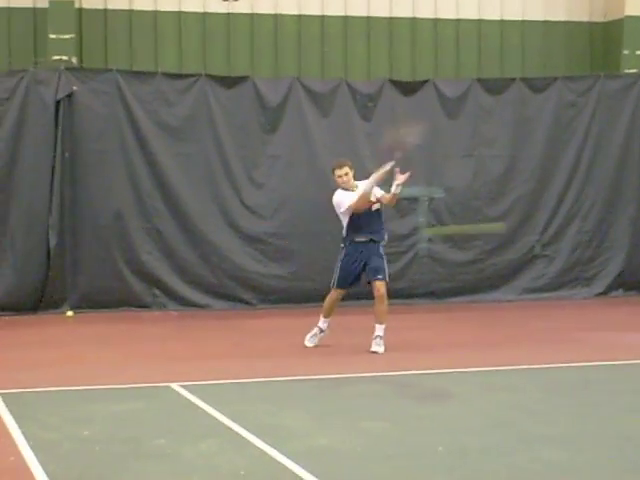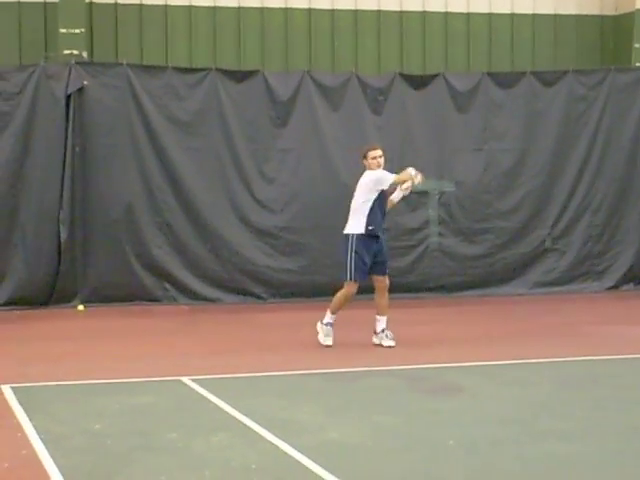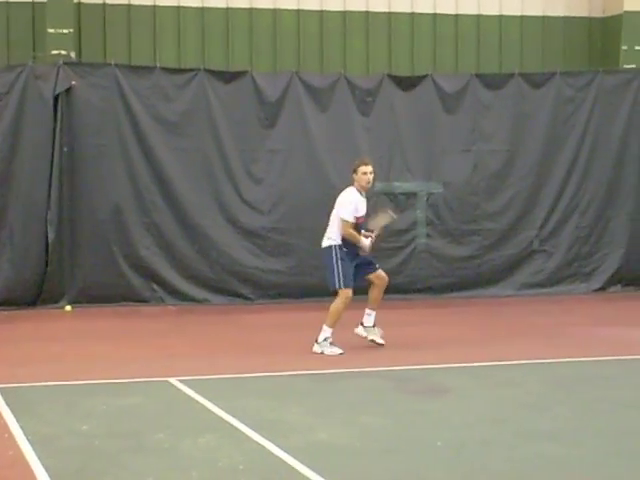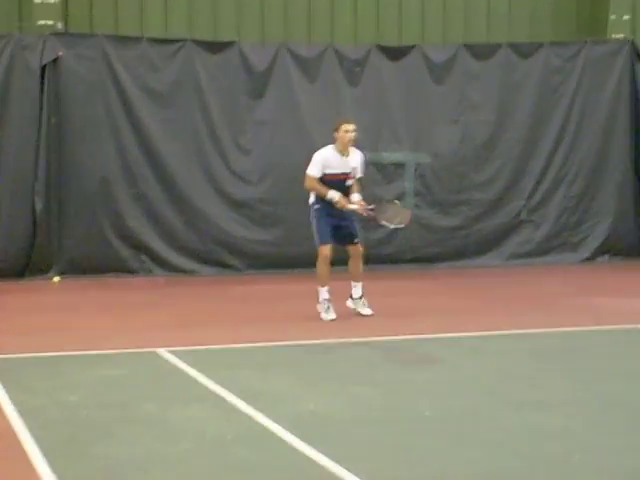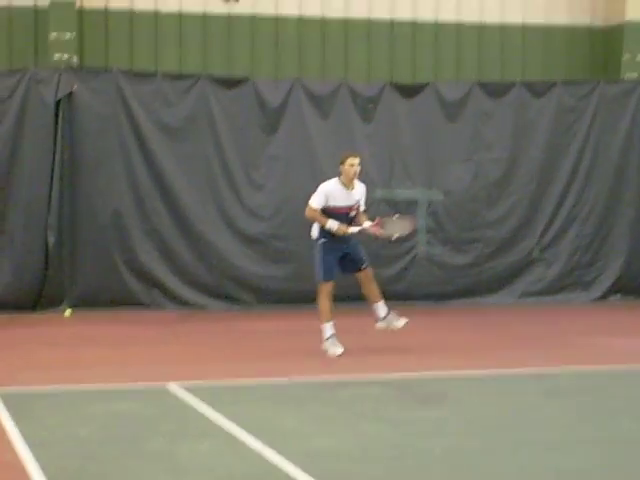
dt=0.3s
person 1, frame 1
left shoulder: (366, 186)
right shoulder: (339, 197)
left elbow: (388, 201)
right elbow: (359, 206)
left wrist: (397, 186)
right wrist: (374, 180)
left hip: (375, 246)
right hip: (352, 248)
left knee: (380, 292)
right knee: (337, 294)
left ankle: (378, 337)
right ankle: (321, 328)
person 1, frame 2
left shoulder: (376, 180)
right shoulder: (375, 176)
left elbow: (381, 208)
right elbow: (403, 177)
left wrist: (402, 191)
right wrist: (413, 173)
left hip: (374, 238)
right hip: (357, 238)
left knee: (382, 285)
right knee: (351, 289)
left ankle: (380, 331)
right ankle: (326, 323)
person 1, frame 3
left shoulder: (359, 197)
right shoulder: (351, 198)
right elbow: (345, 230)
left wrist: (364, 235)
right wrist: (365, 243)
left hip: (351, 250)
right hip: (337, 249)
left knee: (381, 279)
right knee: (345, 295)
left ankle: (367, 325)
right ankle: (323, 340)
person 1, frame 4
left shoulder: (358, 156)
right shoulder: (322, 155)
right elbow: (310, 182)
left wrist: (356, 198)
right wrist: (333, 196)
left hip: (342, 209)
right hip: (321, 208)
left knee: (357, 251)
right knee: (325, 254)
left ankle: (356, 298)
right ankle: (324, 300)
person 1, frame 5
left shoulder: (360, 188)
right shoulder: (327, 188)
right elbow: (310, 213)
left wrist: (367, 225)
right wrist: (333, 225)
left hip: (346, 239)
right hip: (325, 241)
left knee: (367, 275)
right knee: (326, 289)
left ankle: (383, 316)
right ankle: (329, 337)
